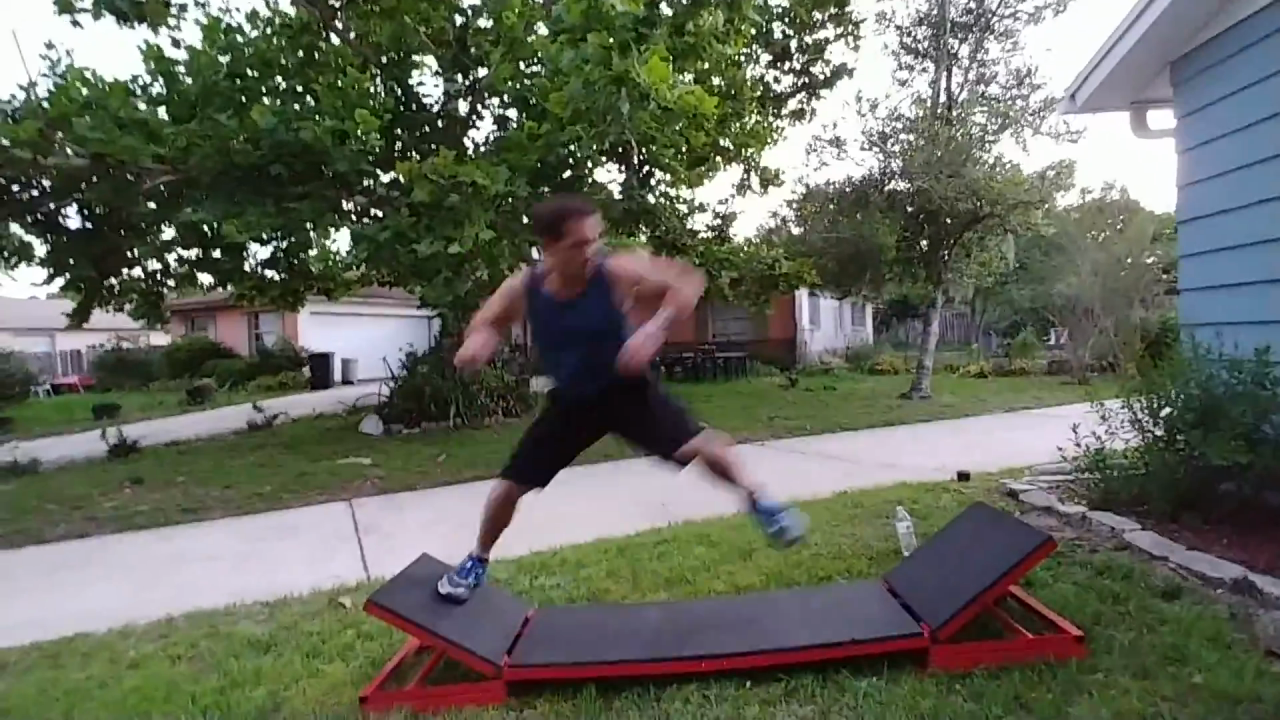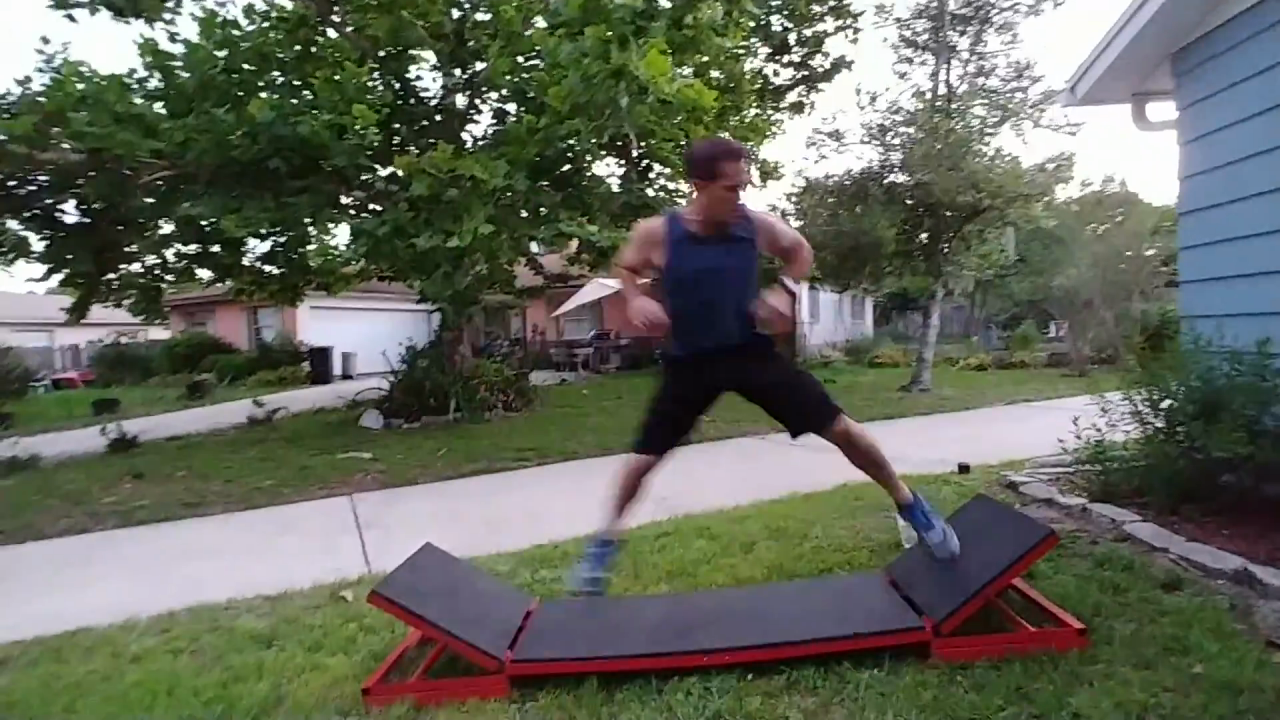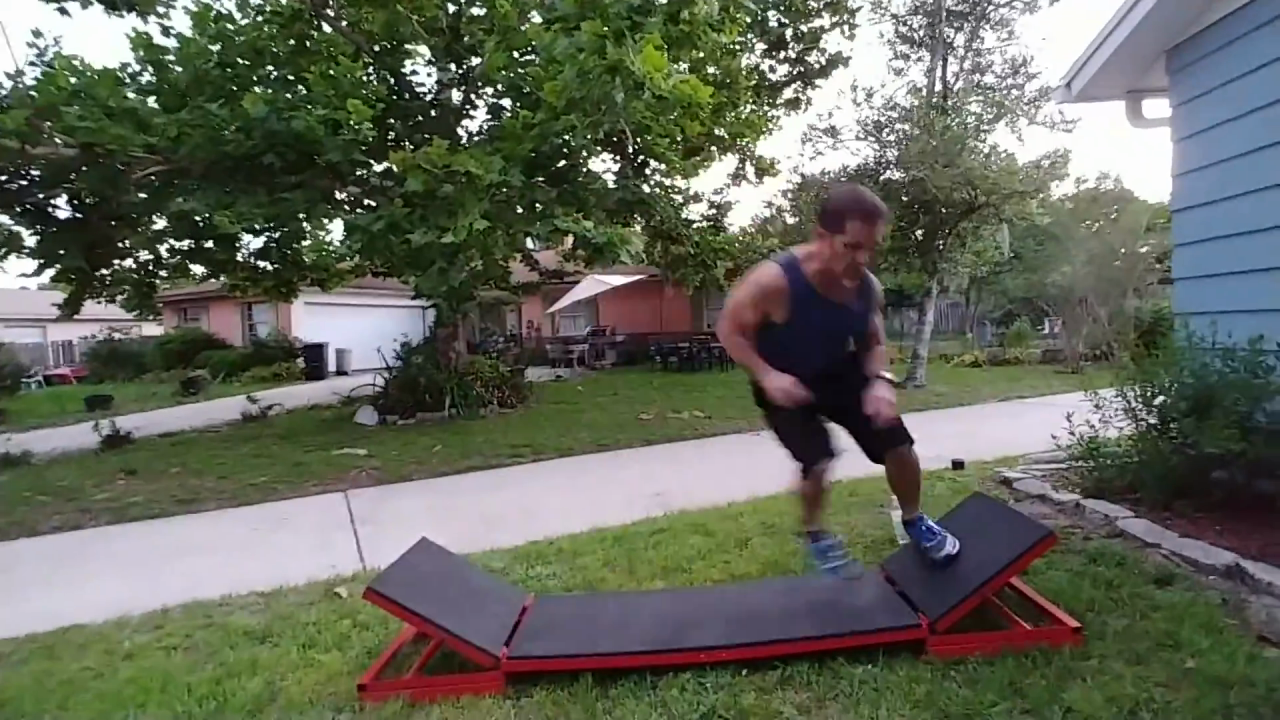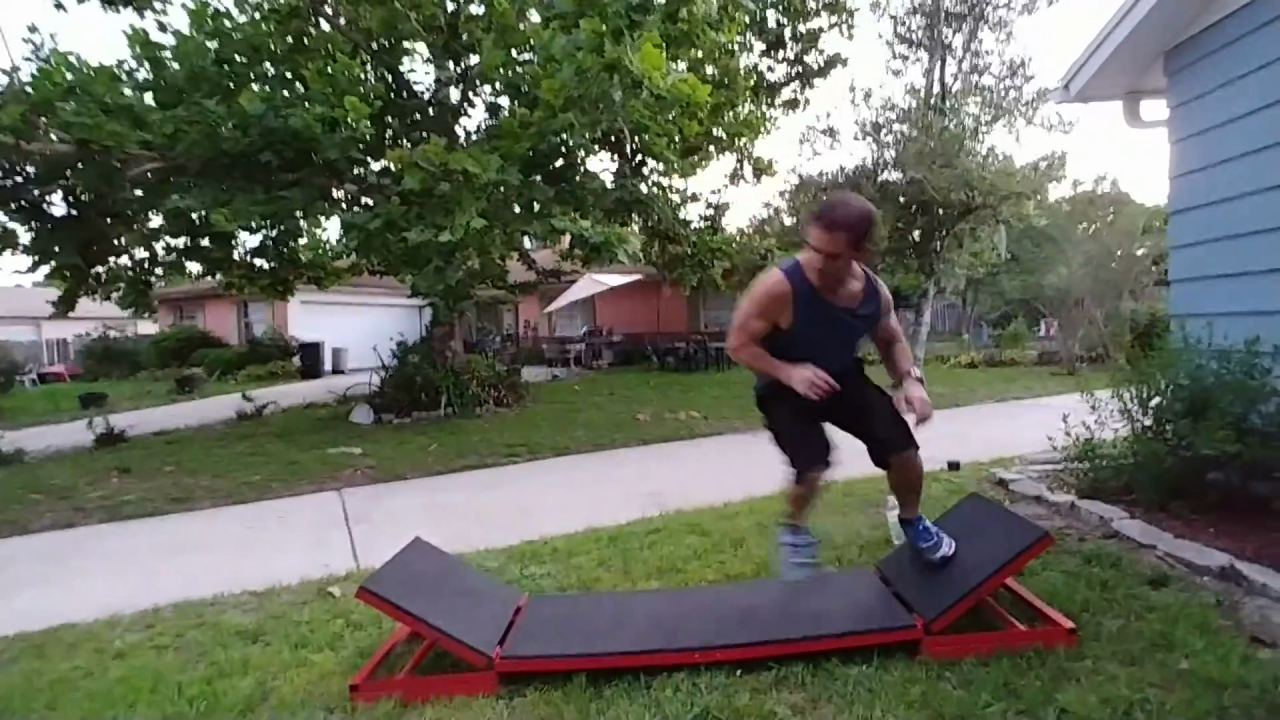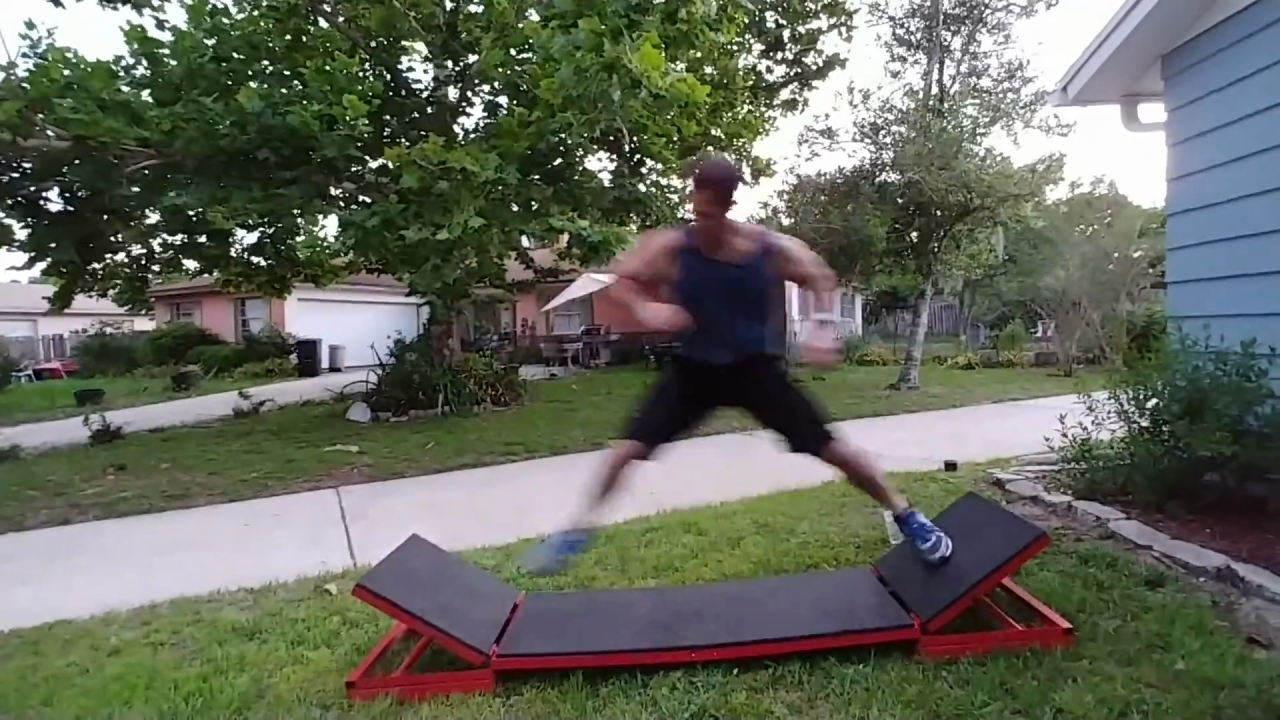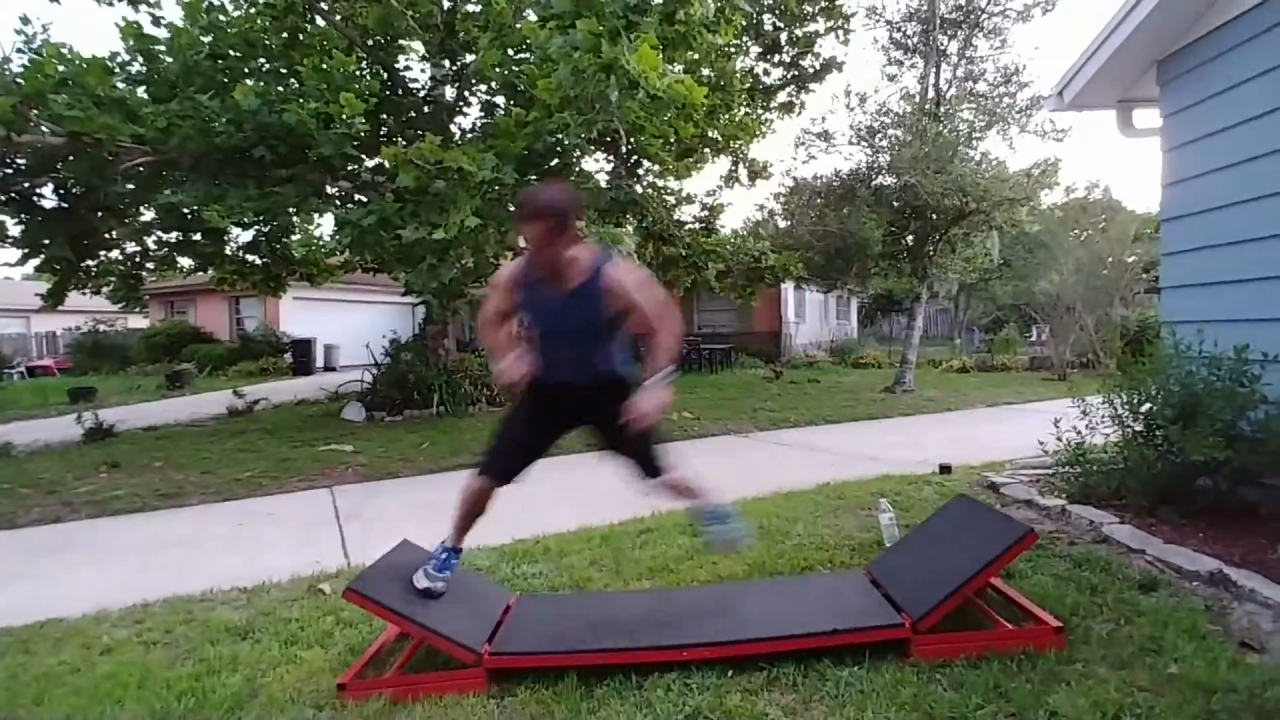
dt=0.2s
person 1, frame 1
left shoulder: (617, 272)
right shoulder: (523, 288)
left elbow: (688, 281)
right elbow: (485, 321)
left wrist: (656, 326)
right wrist: (478, 341)
left hip: (629, 391)
right hip: (571, 401)
left knee: (697, 444)
right knee: (510, 483)
left ankle: (754, 500)
right ankle: (478, 559)
person 1, frame 2
left shoulder: (755, 224)
right shoulder: (656, 233)
left elbow: (799, 250)
right elbow: (625, 267)
left wrist: (784, 290)
right wrist: (636, 301)
left hip: (751, 350)
right hip: (690, 361)
left knee: (837, 425)
right knee: (646, 455)
left ankle: (909, 505)
right ankle: (607, 540)
person 1, frame 3
left shoulder: (867, 287)
right shoulder: (773, 280)
left elbow: (873, 341)
right elbow: (730, 329)
left wrist: (880, 381)
right wrist: (768, 376)
left hip: (836, 375)
right hip: (783, 383)
left knee: (898, 447)
right knee: (818, 462)
left ankle: (914, 521)
right ankle: (815, 534)
person 1, frame 4
left shoulder: (875, 292)
right shoulder: (778, 285)
left elbow: (893, 340)
right elbow: (739, 344)
left wrist: (910, 379)
right wrist: (788, 372)
left hip: (842, 380)
right hip: (785, 389)
left knee: (903, 451)
right knee: (813, 467)
left ankle: (911, 522)
right ankle: (794, 528)
person 1, frame 5
left shoulder: (773, 249)
right shoulder: (669, 246)
left elbow: (821, 279)
right elbow: (621, 278)
right wrist: (645, 308)
left hip: (755, 368)
right hip: (693, 368)
left knee: (829, 446)
right knee: (631, 445)
left ankle: (904, 516)
right ankle: (580, 529)
person 1, frame 6
left shoulder: (612, 276)
right shoulder: (515, 276)
left elbow: (664, 324)
right elbow: (490, 321)
left wrist: (655, 384)
right wrist: (506, 356)
left hip: (609, 388)
right hip: (548, 389)
left knee: (652, 473)
right knee: (488, 476)
left ankle: (706, 508)
right ankle: (451, 549)
